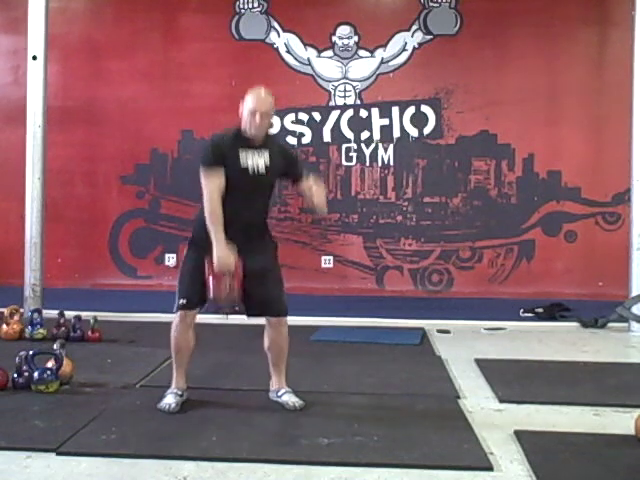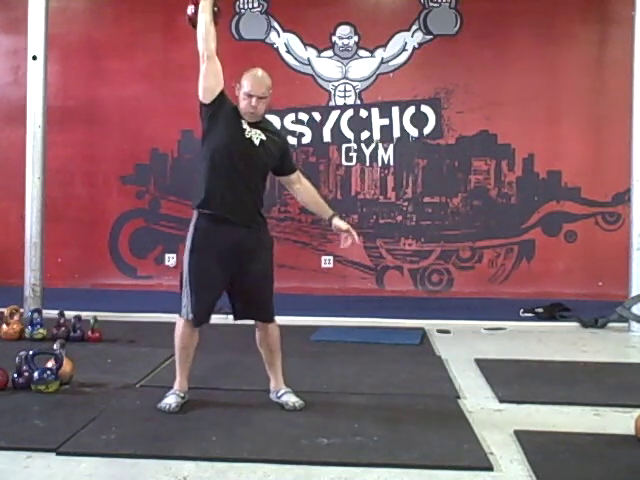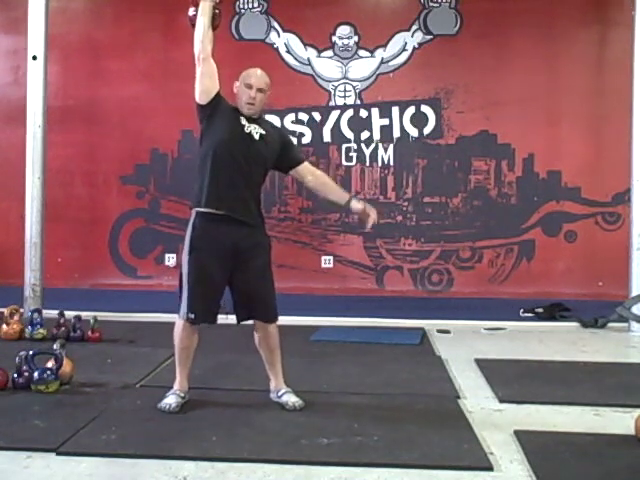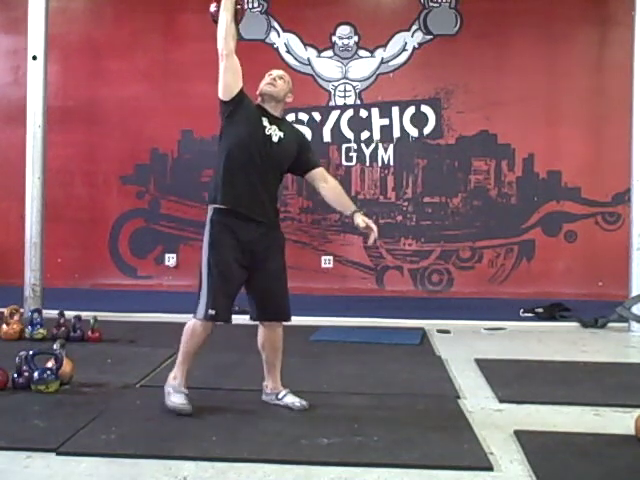
dt=0.7s
person 1, frame 1
left shoulder: (281, 152)
right shoulder: (220, 145)
left elbow: (304, 185)
right elbow: (211, 197)
left wrist: (316, 195)
right wrist: (218, 245)
left hip: (257, 243)
right hip: (209, 242)
left knee: (277, 315)
right knee: (185, 312)
left ankle: (279, 385)
right ankle: (178, 386)
person 1, frame 2
left shoulder: (274, 139)
right shoulder: (218, 113)
left elbow: (297, 183)
right elbow: (207, 54)
left wrist: (333, 218)
left hip: (253, 235)
right hip: (210, 230)
left knee: (264, 315)
right knee: (192, 313)
left ankle: (278, 386)
right ankle: (180, 387)
person 1, frame 3
left shoulder: (274, 137)
right shoulder: (216, 113)
left elbow: (309, 175)
right elbow: (202, 57)
left wrist: (350, 199)
left hip: (251, 233)
right hip: (207, 228)
left knee: (264, 314)
right knee: (190, 312)
left ankle: (278, 385)
right ankle: (180, 387)
person 1, frame 4
left shoulder: (293, 138)
right shoulder: (238, 110)
left elbow: (323, 181)
right elbow: (226, 53)
left wrist: (354, 213)
left hip: (266, 231)
right hip: (225, 225)
left knee: (272, 314)
right knee: (207, 311)
left ankle: (273, 387)
right ankle: (176, 382)
